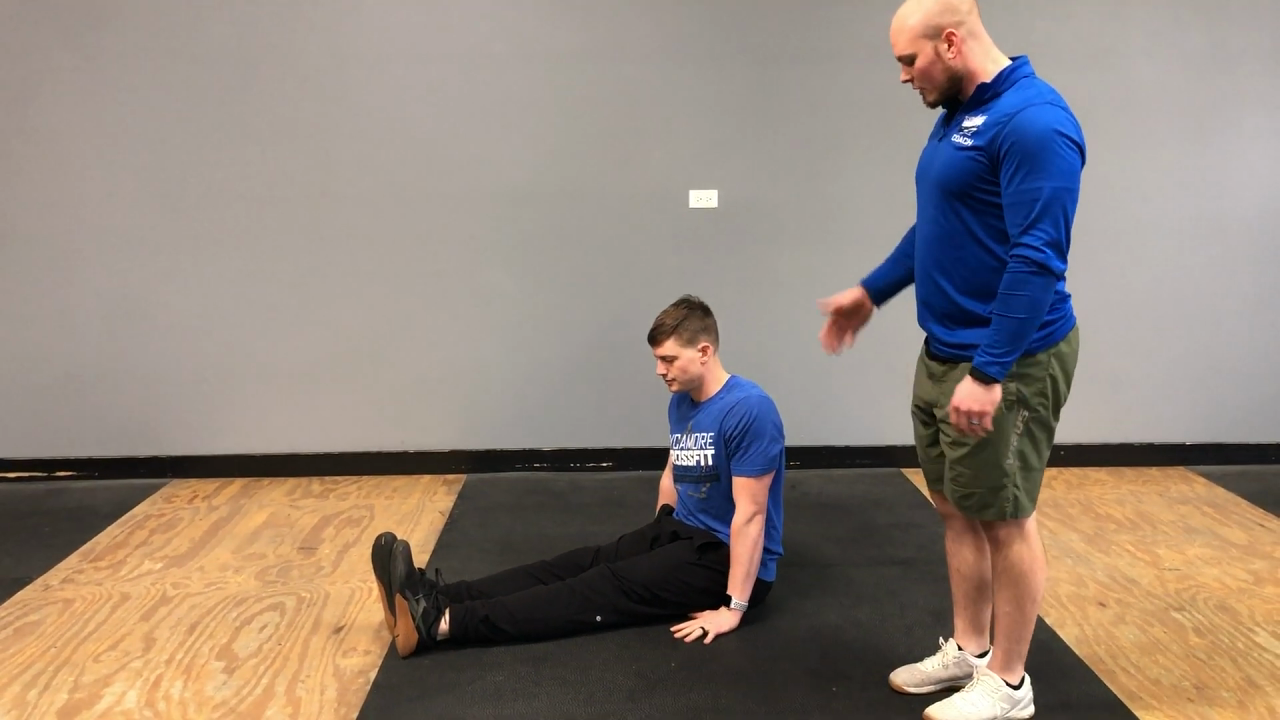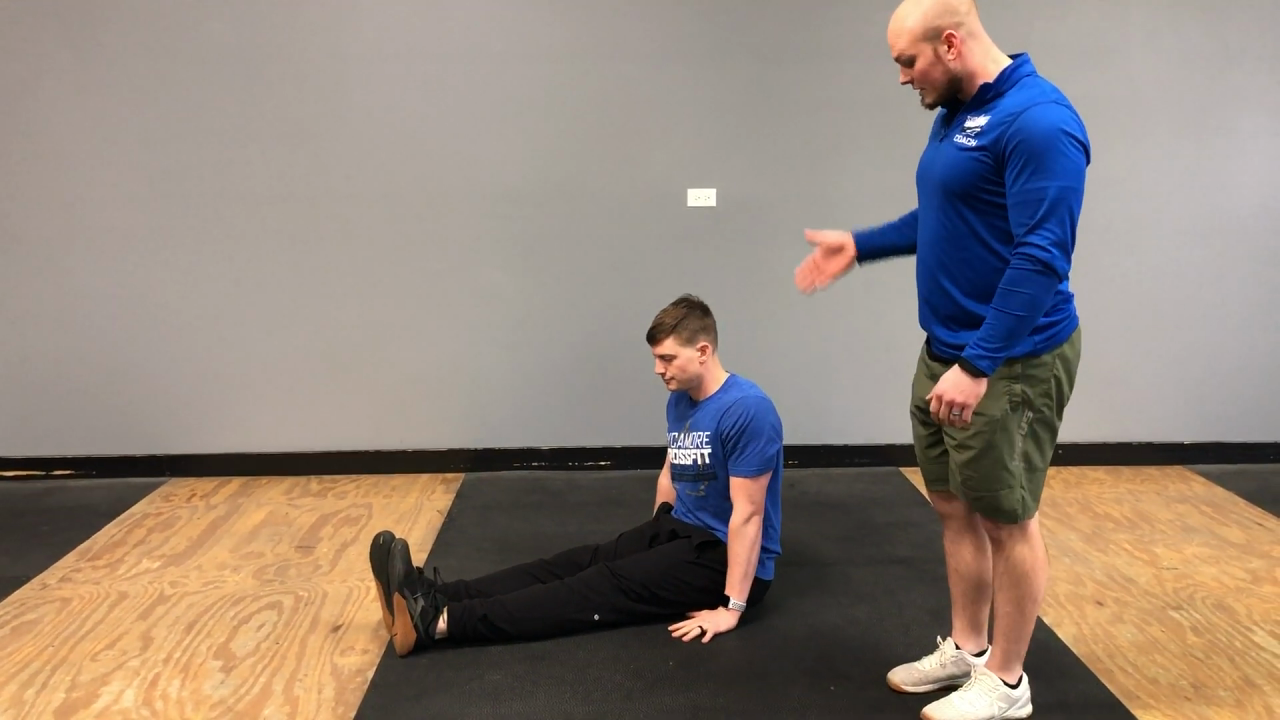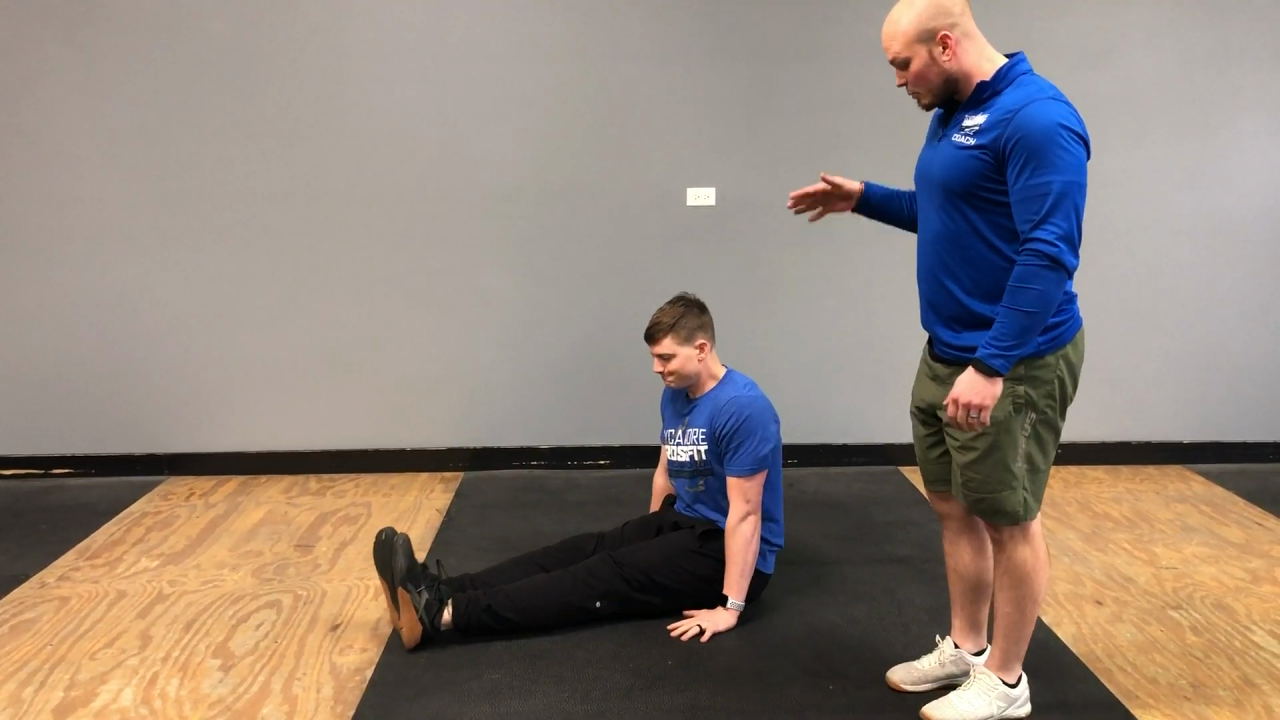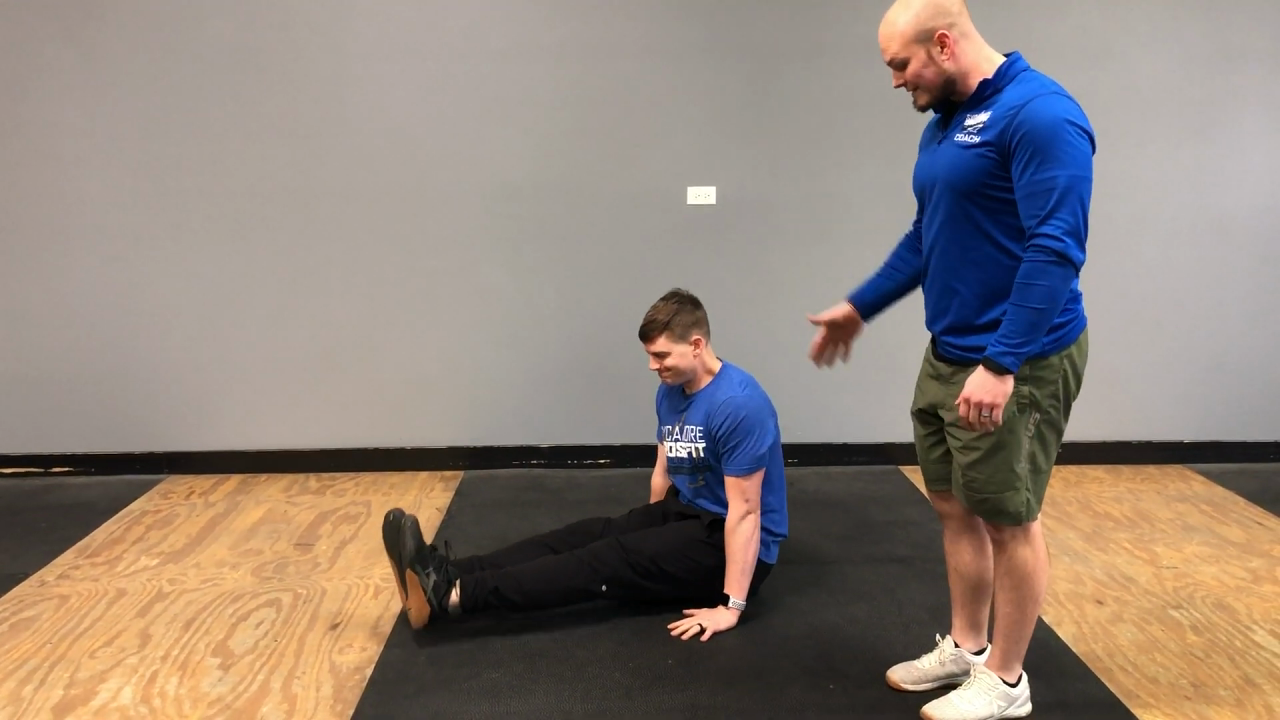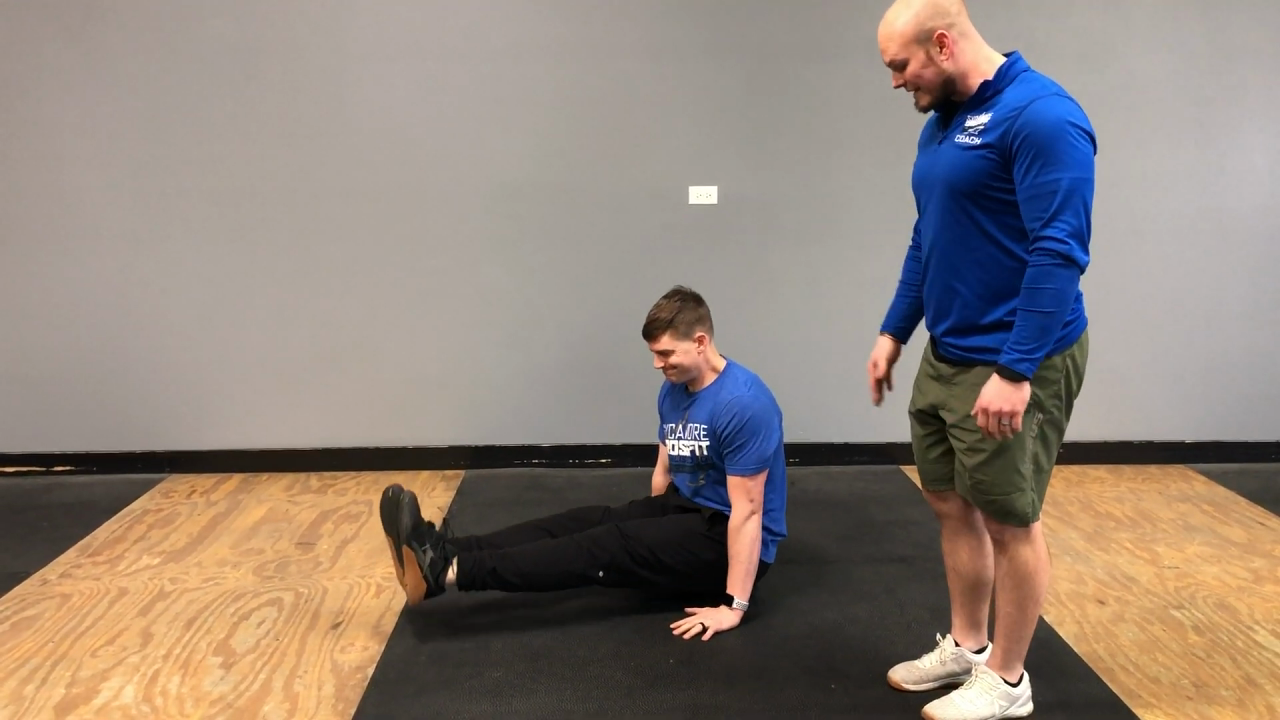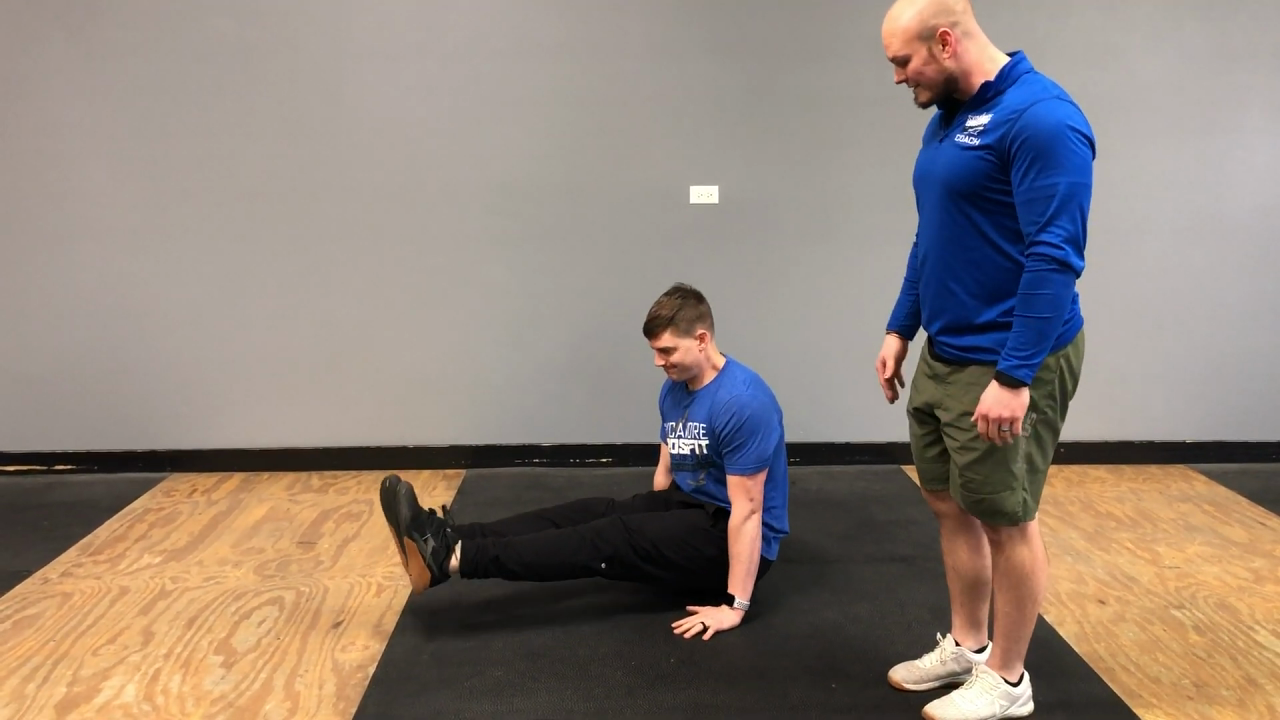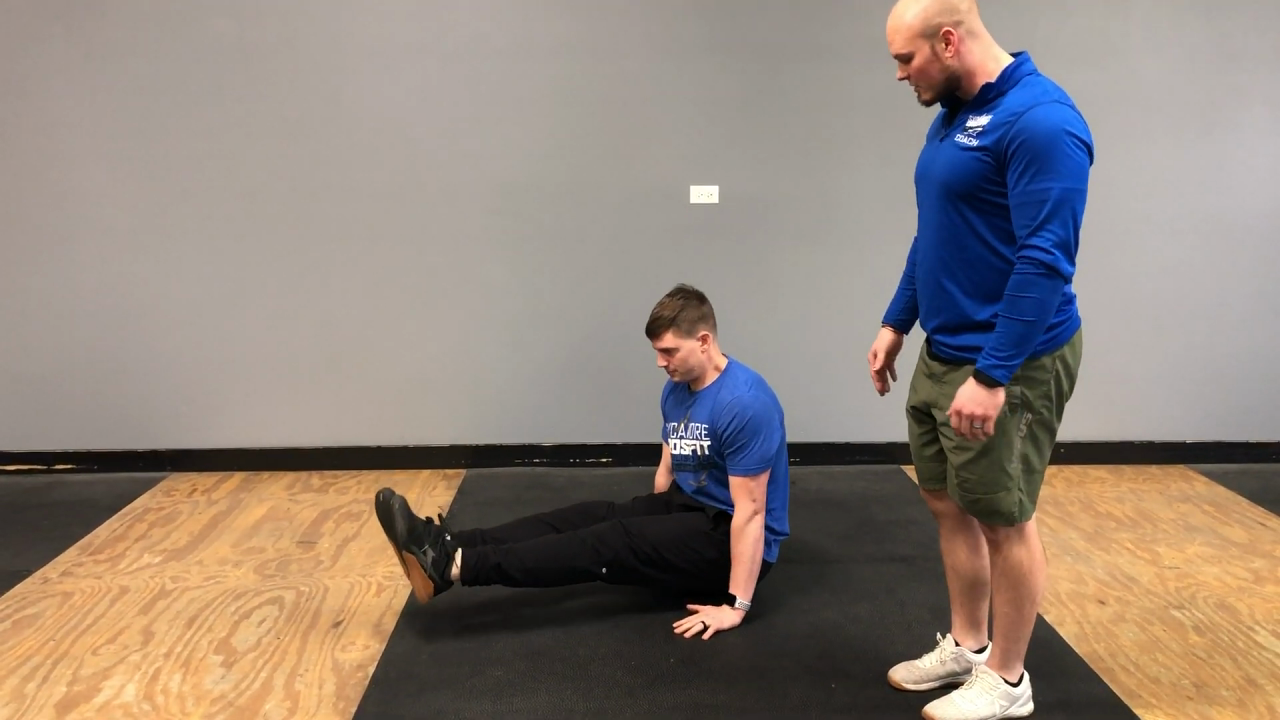
dt=0.2s
person 1, frame 1
left shoulder: (1033, 121)
right shoulder: (957, 115)
left elbow: (1036, 261)
left wrist: (989, 372)
right wrist: (869, 293)
left hip: (1006, 361)
right hip: (944, 352)
left knee: (1002, 519)
right knee: (956, 508)
right ankle: (967, 649)
person 1, frame 2
left shoulder: (1038, 121)
right shoulder: (955, 114)
left elbow: (1040, 258)
left wrist: (978, 365)
right wrist: (859, 245)
left hip: (1010, 363)
right hip: (943, 351)
left knee: (1005, 518)
right knee: (955, 507)
right ankle: (966, 648)
person 1, frame 3
left shoulder: (1037, 118)
right shoulder: (952, 115)
left elbow: (1049, 254)
left wrist: (992, 365)
right wrist: (861, 196)
left hip: (1013, 363)
right hip: (945, 352)
left knee: (1008, 519)
right knee: (954, 506)
right ankle: (964, 648)
person 1, frame 4
left shoulder: (1040, 115)
right shoulder: (944, 121)
left elbow: (1056, 250)
left wrist: (1001, 364)
right wrist: (859, 305)
left hip: (1016, 364)
right hip: (947, 354)
left knee: (1008, 519)
right knee: (954, 507)
right ankle: (965, 647)
person 1, frame 5
left shoulder: (1041, 116)
right shoulder: (941, 123)
left elbow: (1059, 253)
left wrist: (1014, 370)
right wrist: (893, 333)
left hip: (1014, 365)
right hip: (946, 357)
left knee: (1009, 519)
right knee: (952, 504)
right ankle: (965, 646)
person 1, frame 6
left shoulder: (1041, 118)
right shoulder: (946, 119)
left elbow: (1056, 257)
left wrist: (1013, 376)
right wrist: (899, 329)
left hip: (1009, 365)
right hip: (943, 355)
left knee: (1006, 519)
right knee: (949, 504)
right ankle: (966, 645)
person 1, frame 7
left shoulder: (1041, 121)
right shoulder: (951, 117)
left elbow: (1045, 262)
left wrist: (991, 375)
right wrist: (895, 322)
left hip: (1008, 363)
right hip: (942, 354)
left knee: (1003, 519)
right knee: (948, 504)
right ankle: (966, 645)
person 2, frame 1
left shoulder: (748, 410)
right shoulder: (682, 402)
left elbow: (750, 513)
left wrist: (733, 607)
right wrist: (654, 545)
left hip: (728, 558)
right hip: (686, 531)
left knee: (606, 587)
right knee: (581, 563)
left ankle: (440, 623)
right ankle: (438, 601)
person 2, frame 2
left shoulder: (746, 410)
right shoulder: (680, 400)
left elbow: (748, 513)
left wrist: (732, 607)
right wrist: (652, 544)
left hip: (726, 558)
right hip: (684, 531)
left knee: (604, 587)
right knee: (578, 563)
left ankle: (438, 622)
right ankle: (436, 600)
person 2, frame 3
left shoulder: (742, 408)
right shoulder: (675, 396)
left elbow: (745, 513)
left wrist: (730, 608)
right wrist: (650, 541)
left hip: (728, 551)
right hip: (687, 524)
left knee: (607, 575)
right knee: (583, 550)
left ankle: (443, 614)
right ankle: (440, 594)
person 2, frame 4
left shoulder: (738, 404)
right shoulder: (671, 392)
left elbow: (744, 510)
right elbow: (663, 472)
left wrist: (731, 607)
right wrist: (653, 534)
left hip: (738, 547)
right hip: (690, 515)
left knee: (612, 559)
right knee: (593, 534)
left ankle: (450, 594)
right ankle: (448, 576)
person 2, frame 5
left shoulder: (743, 404)
right shoulder: (674, 390)
left elbow: (747, 511)
right elbow: (664, 471)
left wrist: (733, 606)
right wrist: (651, 530)
left hip: (729, 540)
right hip: (689, 511)
left knee: (609, 546)
right knee: (589, 521)
left ankle: (448, 572)
right ankle: (445, 556)
person 2, frame 6
left shoulder: (742, 403)
right shoulder: (675, 389)
left elbow: (747, 510)
right elbow: (667, 469)
left wrist: (735, 606)
right wrist: (654, 530)
left hip: (730, 538)
right hip: (692, 507)
left knee: (612, 538)
right knee: (591, 513)
left ankle: (451, 557)
right ankle: (448, 543)
person 2, frame 7
left shoulder: (744, 404)
right shoulder: (677, 390)
left elbow: (750, 511)
left wrist: (736, 605)
right wrist: (654, 527)
left hip: (730, 542)
right hip: (692, 508)
left knee: (612, 542)
right knee: (593, 516)
left ankle: (452, 565)
right ankle: (448, 551)
